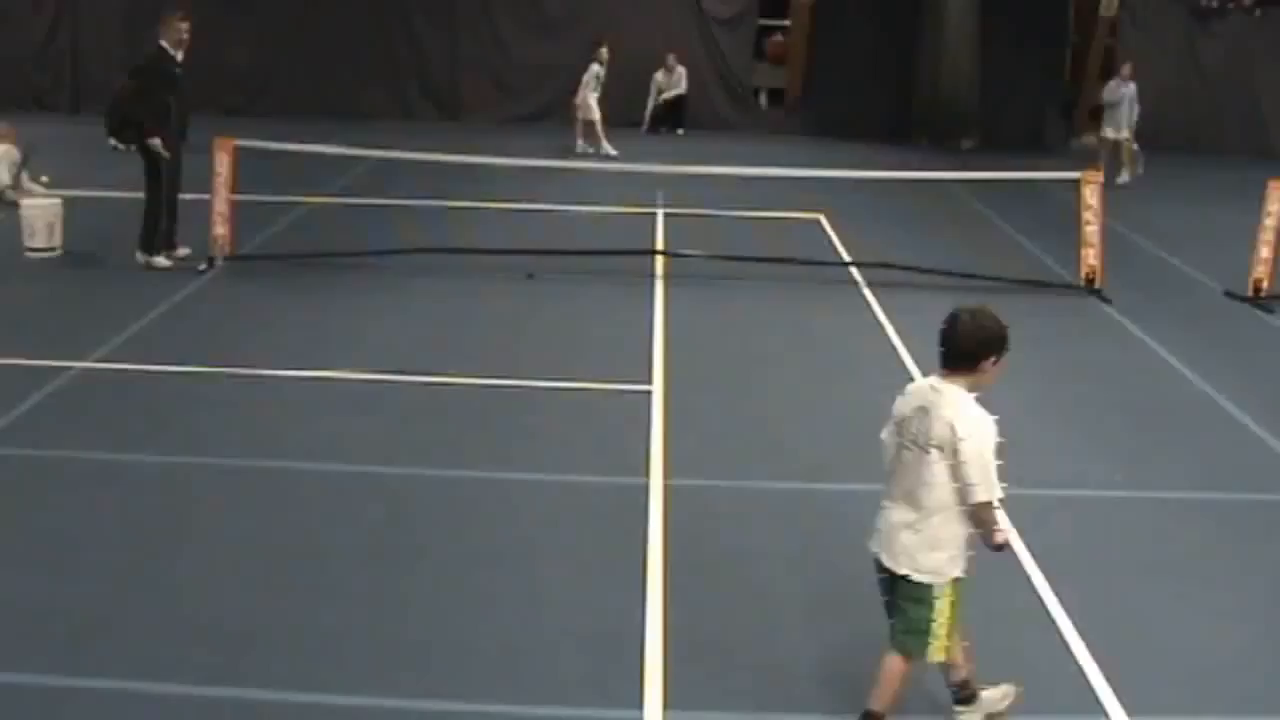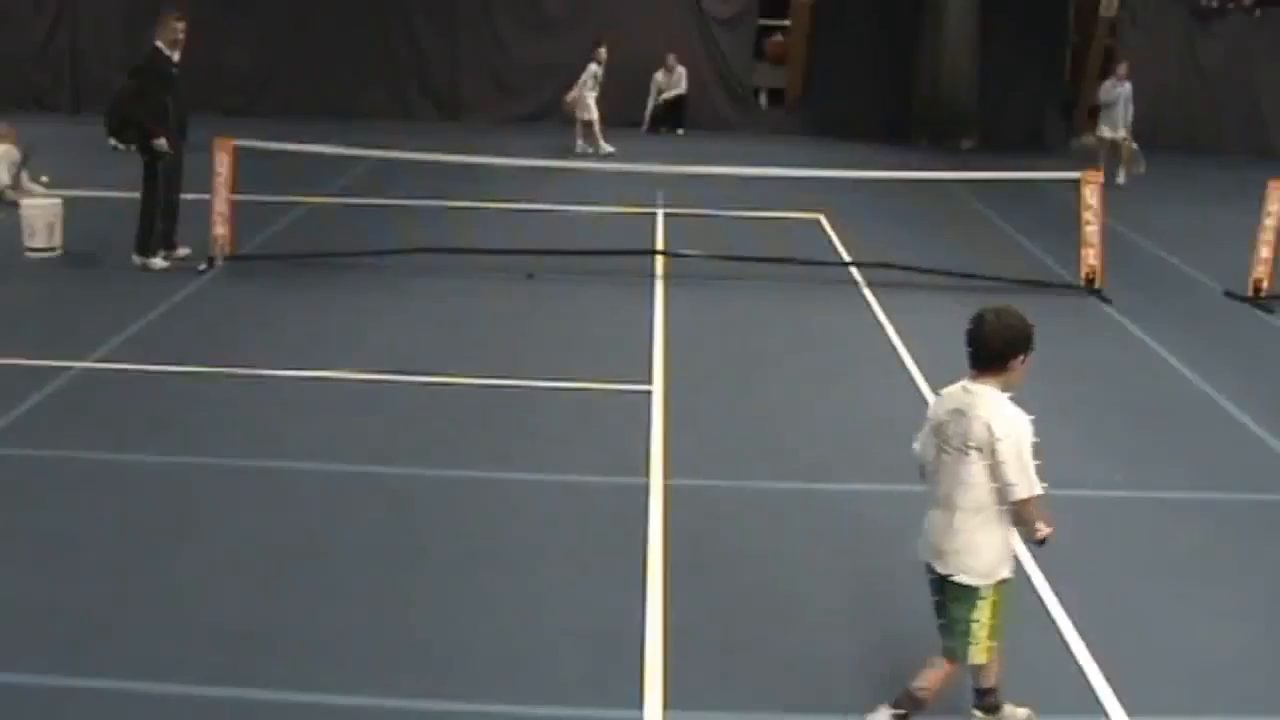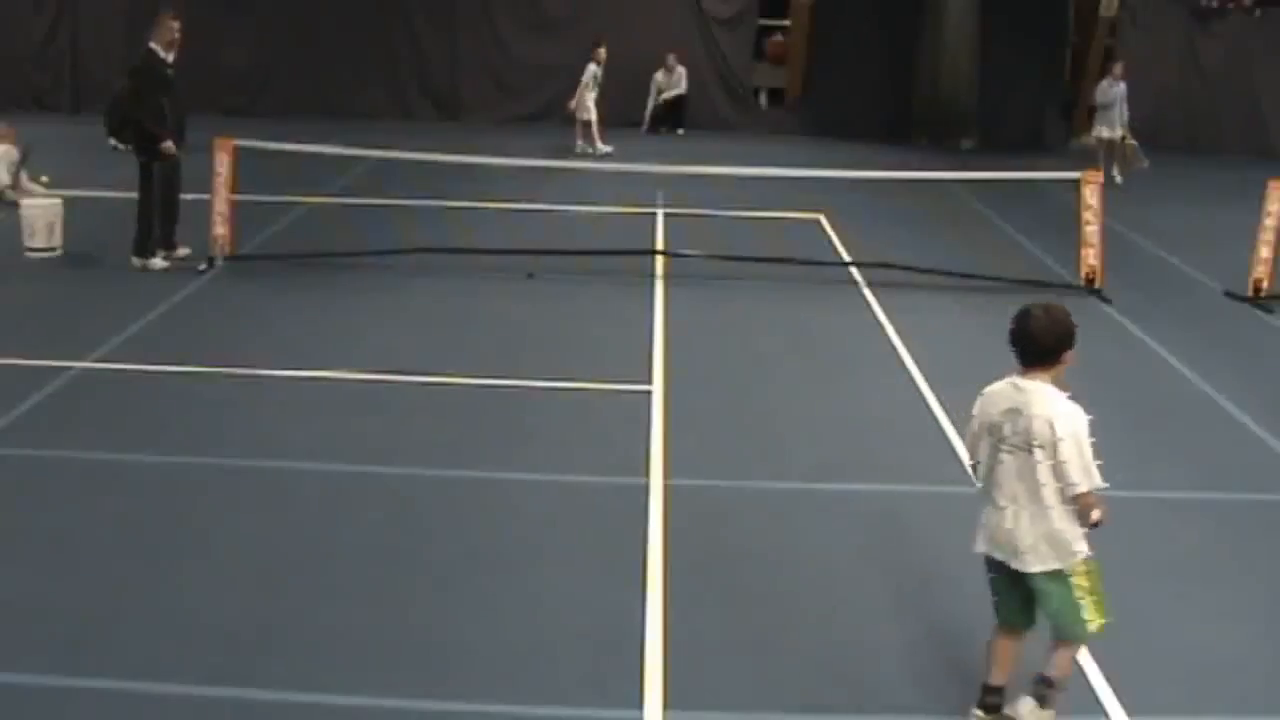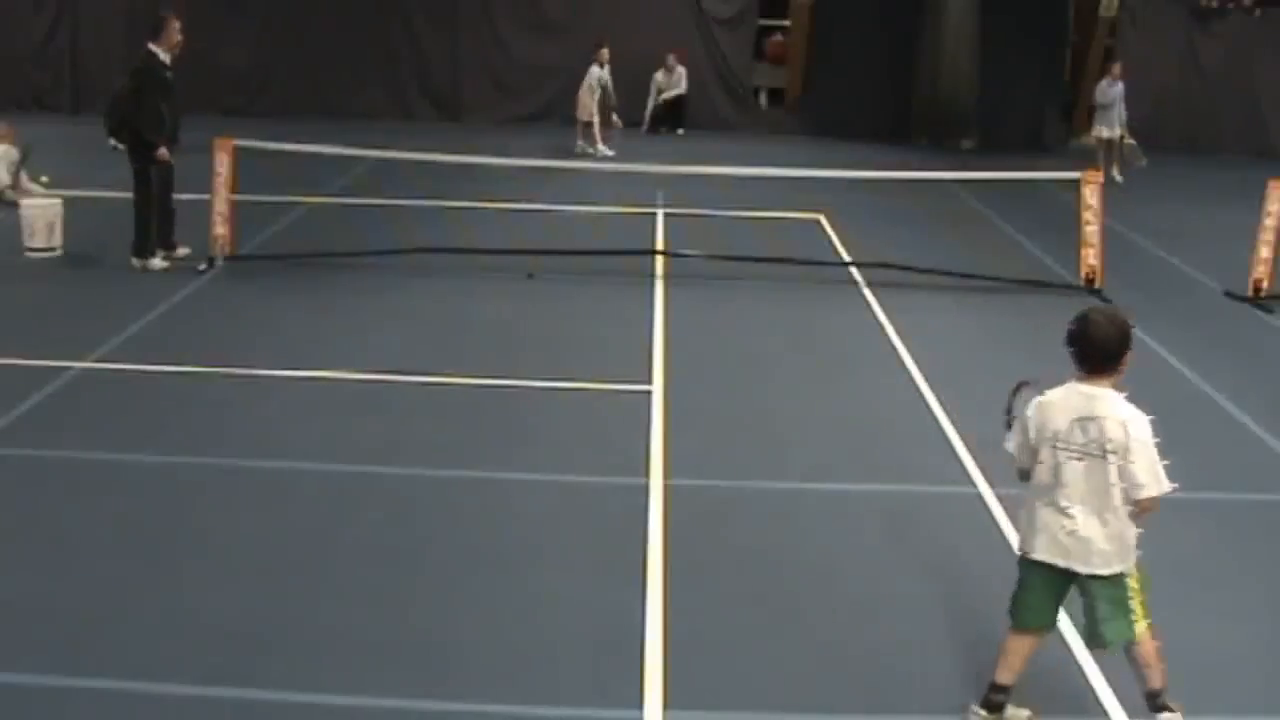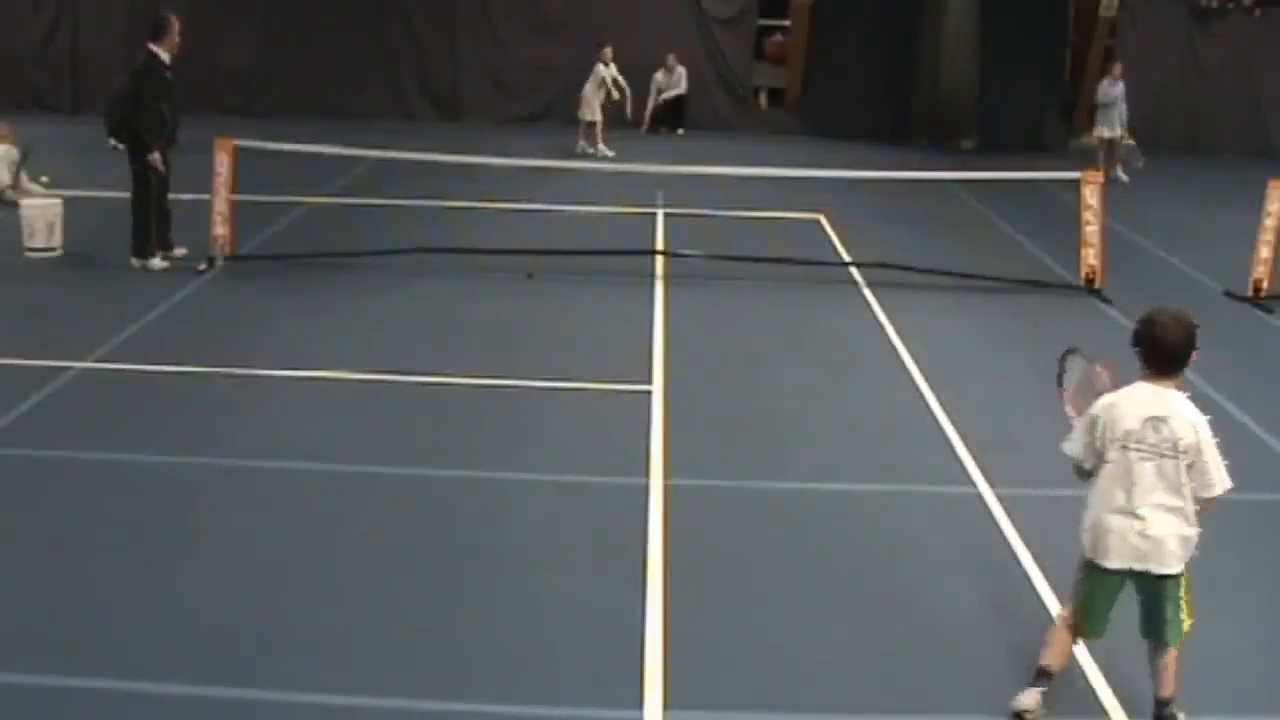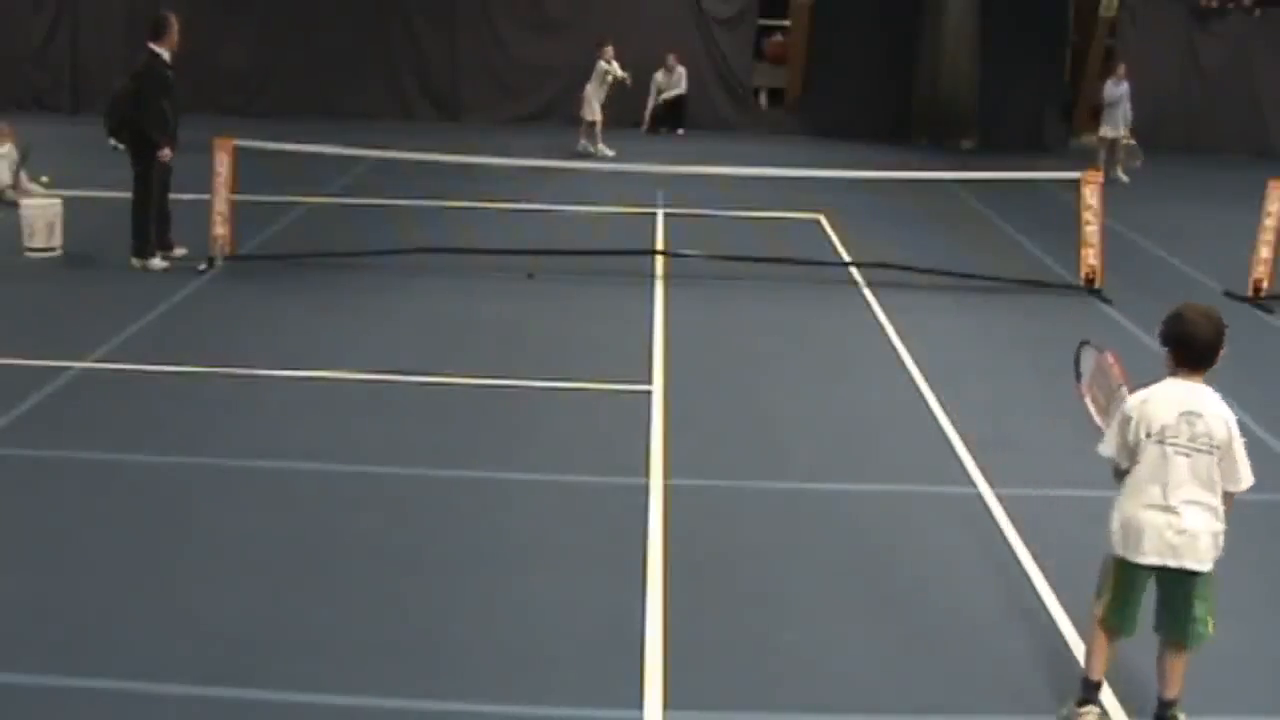
dt=0.2s
person 1, frame 1
left shoulder: (910, 395)
right shoulder: (972, 421)
right elbow: (979, 502)
right wrist: (994, 533)
left hip: (894, 536)
right hip: (932, 550)
left knee: (939, 626)
right knee: (910, 645)
person 1, frame 2
left shoulder: (943, 401)
right shoulder: (1008, 421)
right elbow: (1022, 501)
right wrist: (1038, 527)
left hip: (941, 541)
right hip: (979, 552)
left knee: (972, 633)
right knee: (959, 651)
person 1, frame 3
left shoulder: (989, 398)
right shoulder: (1065, 415)
left elbow: (977, 466)
right elbow: (1083, 497)
right wrist: (1093, 514)
left hip: (998, 534)
right hip: (1052, 542)
left knee: (1011, 623)
right knee: (1080, 628)
person 1, frame 4
left shoulder: (1043, 406)
right shoulder: (1130, 421)
left elbow: (1024, 471)
right elbow: (1147, 500)
right wrist: (1127, 514)
left hip: (1046, 539)
right hip: (1105, 545)
left knee: (1025, 625)
right knee: (1136, 630)
person 1, frame 5
left shoulder: (1108, 407)
right shoulder: (1193, 421)
left elbow: (1083, 469)
right elbow: (1206, 497)
left hip: (1107, 535)
right hip: (1166, 544)
left knee: (1074, 620)
right knee: (1165, 635)
person 1, frame 6
left shoulder: (1140, 403)
right shoulder: (1223, 416)
left elbow: (1120, 470)
right elbow: (1230, 491)
left hip: (1137, 531)
right hip: (1194, 539)
left knee: (1107, 618)
right knee: (1178, 636)
person 2, frame 1
left shoulder: (175, 61)
right shoulder: (153, 62)
right elbow: (136, 100)
right wrist: (149, 134)
left hip: (172, 139)
right hip: (156, 140)
left knee: (170, 193)
right knee: (158, 194)
left ankle: (167, 244)
right ankle: (148, 250)
person 2, frame 2
left shoulder: (172, 62)
right shoulder: (151, 63)
right elbow: (138, 103)
right wrist: (154, 134)
left hip: (173, 139)
right hip: (157, 140)
left knee: (172, 194)
right knee: (155, 195)
left ankle: (167, 244)
right ankle: (144, 252)
person 2, frame 3
left shoulder: (167, 62)
right shoulder: (146, 65)
right elbow: (142, 108)
right wrist: (161, 138)
left hip: (170, 140)
right hip: (154, 143)
left knee: (170, 195)
right knee: (151, 197)
left ankle: (167, 244)
right ankle: (143, 253)
person 2, frame 4
left shoulder: (162, 64)
right shoulder: (146, 67)
right elbow: (141, 111)
right wrist: (156, 144)
left hip: (162, 143)
right hip: (148, 146)
left knee: (165, 195)
right knee: (148, 197)
left ankle: (166, 244)
right ankle: (142, 253)
person 2, frame 5
left shoulder: (160, 64)
right shoulder: (148, 68)
right elbow: (142, 112)
right wrist: (150, 148)
left hip: (159, 143)
right hip: (147, 147)
left knee: (160, 195)
right knee: (146, 197)
left ankle: (164, 244)
right ankle: (142, 254)
person 2, frame 6
left shoulder: (160, 63)
right shoulder: (149, 67)
right elbow: (145, 111)
right wrist: (159, 144)
left hip: (161, 142)
right hip: (148, 145)
left knee: (160, 195)
right knee: (146, 197)
left ankle: (163, 244)
right ankle: (142, 253)
